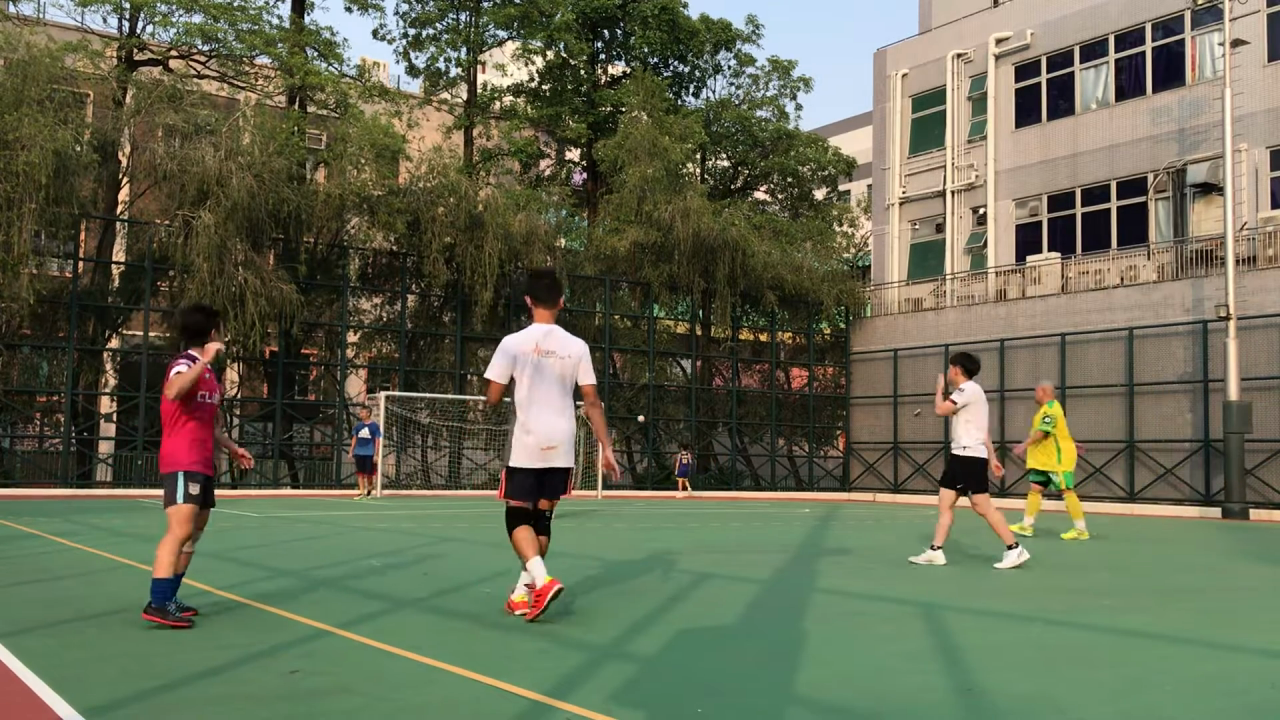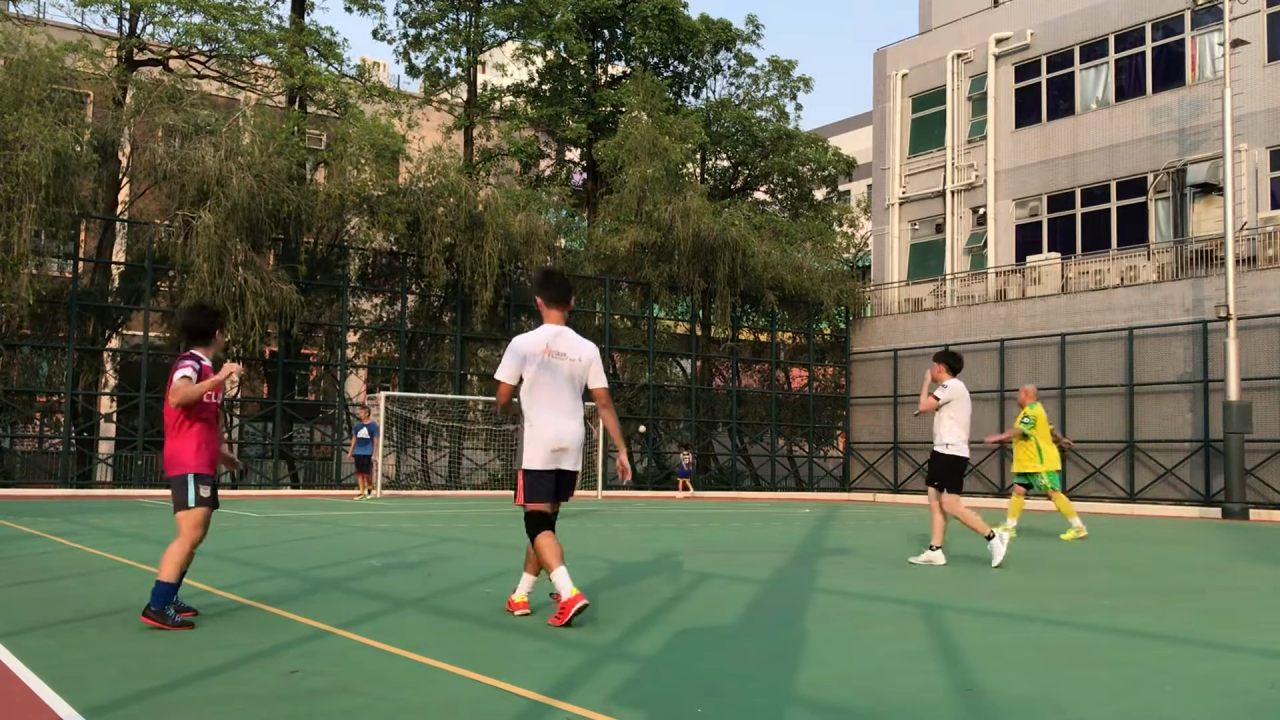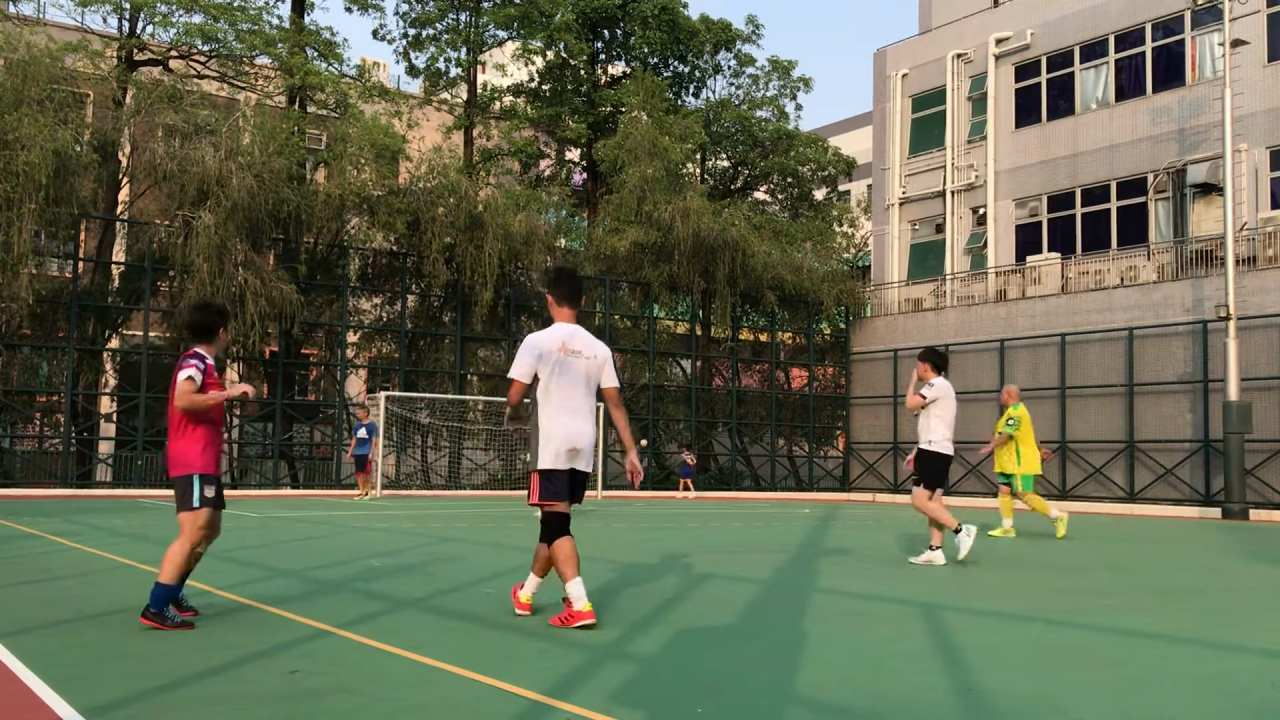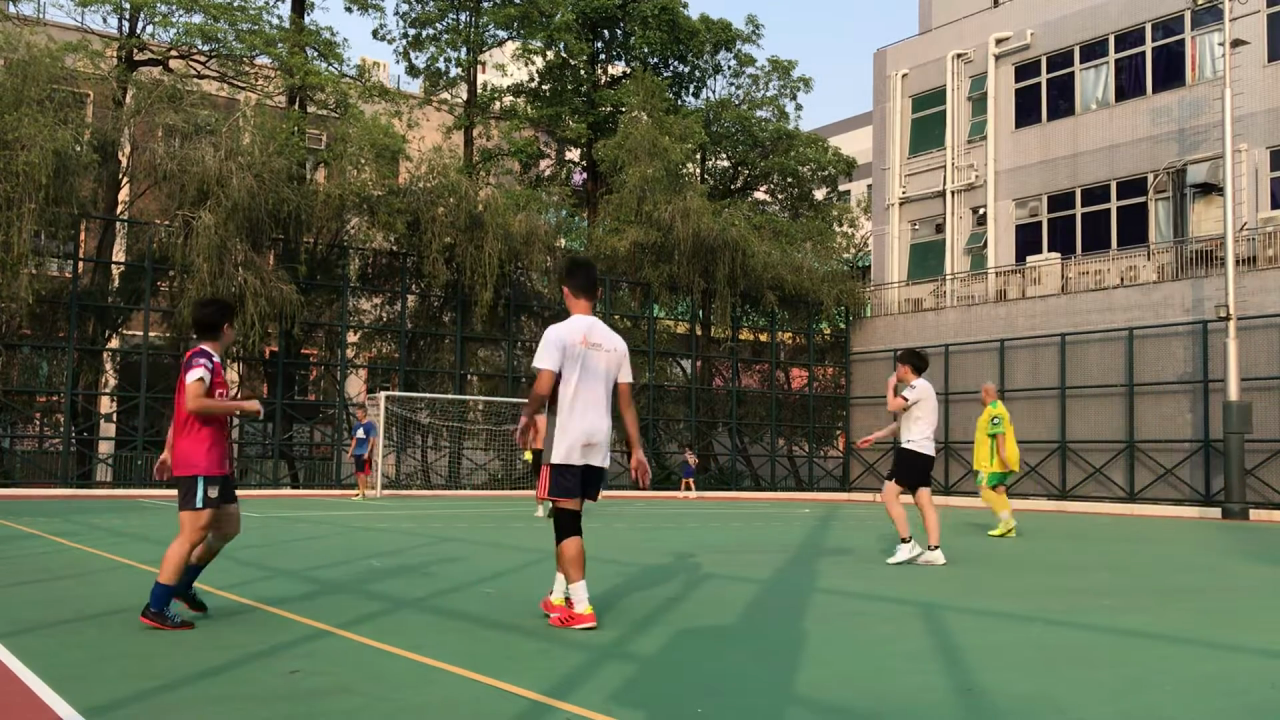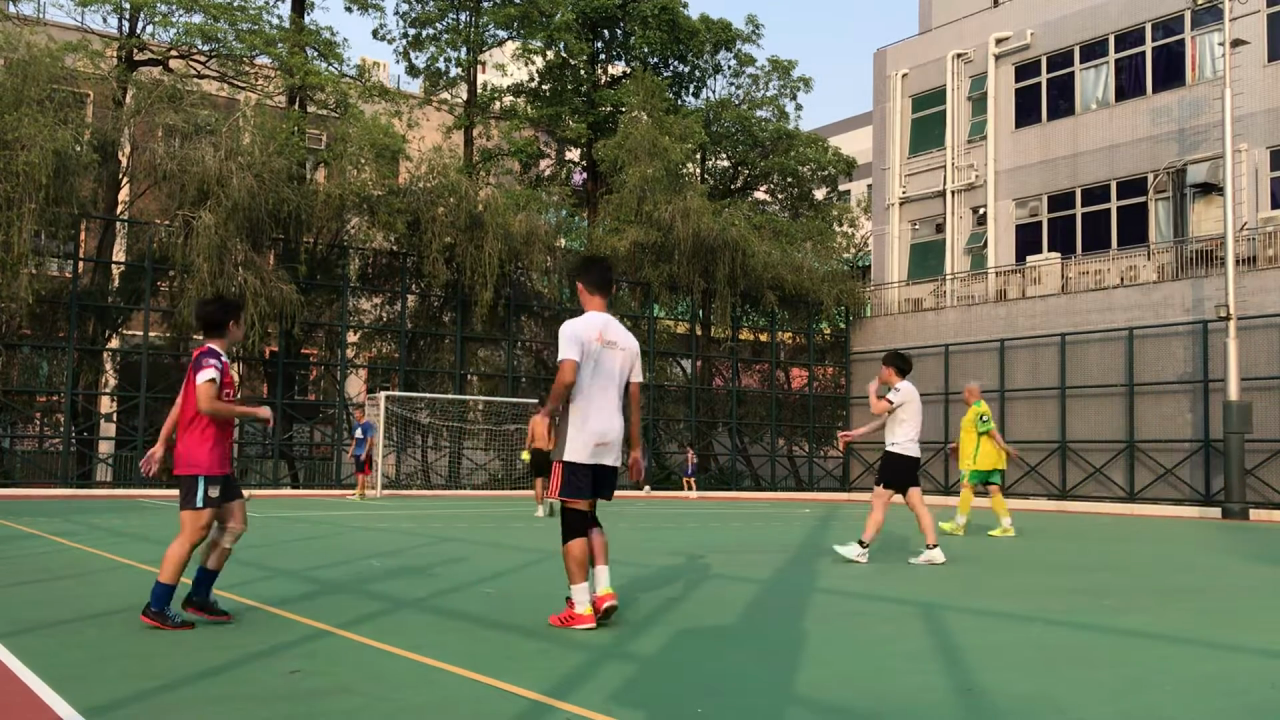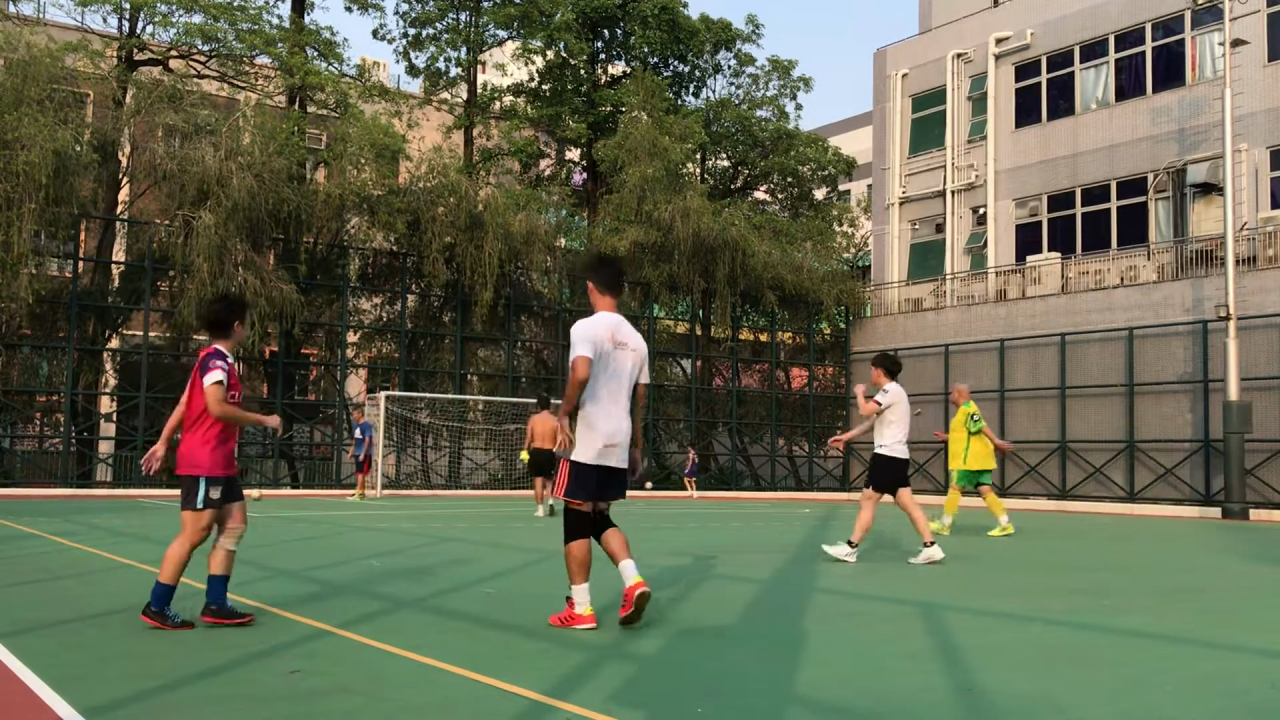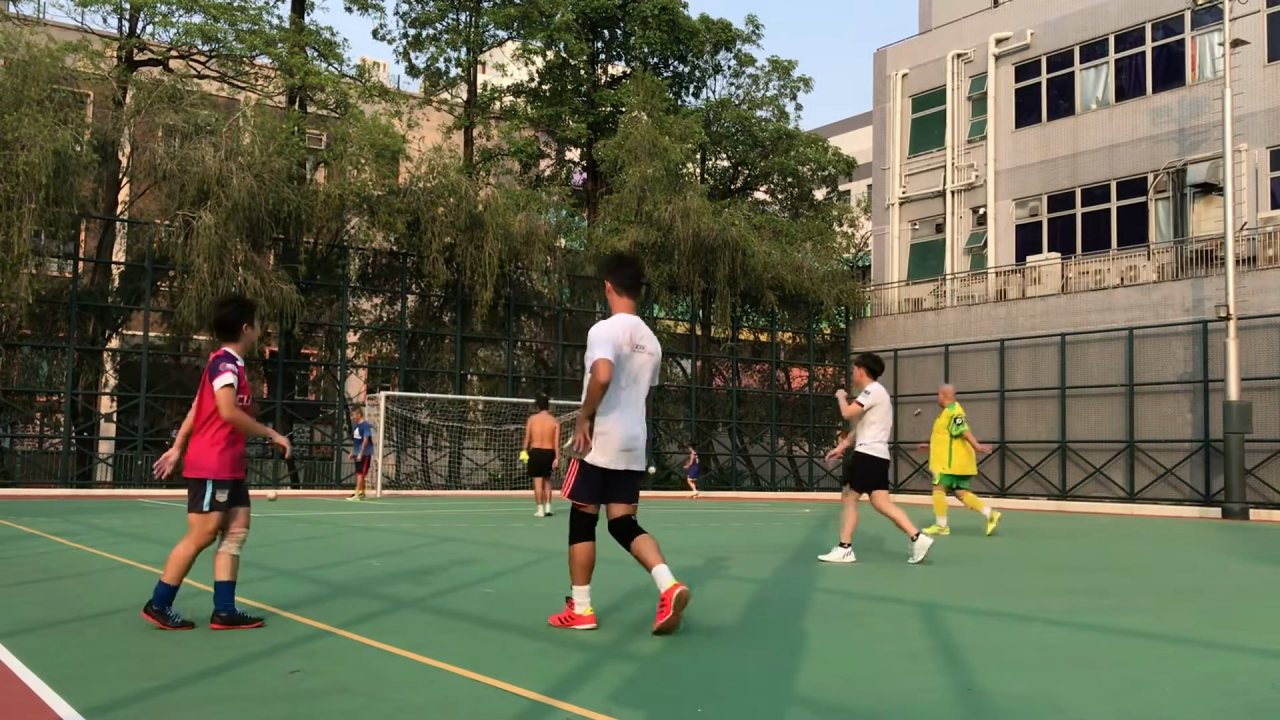
dt=0.1s
person 1, frame 1
left shoulder: (513, 343)
right shoulder: (577, 347)
left elbow: (493, 397)
right elbow: (592, 402)
left wrist: (494, 404)
right wrist: (606, 448)
left hip: (527, 445)
right hip: (562, 447)
left knee: (518, 519)
right knee: (540, 520)
left ankle: (543, 582)
right ankle: (521, 594)
person 1, frame 2
left shoulder: (523, 343)
right shoulder: (587, 349)
left elbow: (502, 398)
right elbow: (605, 405)
left wrist: (512, 408)
right wrist: (621, 451)
left hip: (538, 446)
right hip: (571, 448)
left knee: (537, 522)
right knee: (545, 521)
left ankle: (569, 594)
right ankle: (521, 595)
person 1, frame 3
left shoulder: (538, 340)
right shoulder: (599, 348)
left elbow: (515, 397)
right elbow: (616, 406)
left wrist: (511, 415)
right wrist: (631, 453)
left hip: (552, 446)
right hip: (584, 447)
left knee: (554, 522)
right knee: (556, 522)
left ankle: (579, 605)
right ankle: (527, 592)
person 1, frame 4
left shoulder: (558, 332)
right shoulder: (616, 341)
left elbow: (543, 386)
right elbow: (626, 401)
left wrist: (527, 417)
right wrist: (637, 450)
left hip: (568, 441)
right hip: (600, 444)
left knee: (567, 520)
right knee: (570, 519)
left ankle: (581, 608)
right ankle: (559, 595)
person 1, frame 5
left shoulder: (574, 328)
right shoulder: (628, 339)
left elbow: (567, 377)
right elbow: (634, 401)
left wrist: (546, 414)
right wrist: (635, 448)
left hip: (579, 439)
right hip: (612, 443)
left knee: (574, 519)
right knee: (588, 516)
left ankle: (580, 608)
right ankle: (603, 589)
person 1, frame 6
left shoulder: (587, 327)
right shoulder: (636, 340)
left elbow: (580, 373)
left wrist: (563, 415)
right wrist: (635, 447)
left hip: (587, 441)
right hip: (619, 443)
left knee: (577, 520)
right knee: (600, 519)
left ankle: (581, 608)
right ankle: (632, 581)
person 1, frame 7
left shoulder: (605, 329)
right shoulder: (651, 339)
left elbow: (602, 376)
left wrist: (584, 418)
left hip: (601, 442)
right hip: (634, 446)
left knee: (583, 522)
right knee: (623, 524)
left ankle: (580, 609)
right ankle: (669, 585)
person 2, frame 1
left shoulder: (204, 369)
right shoulder: (184, 363)
right elbow: (171, 393)
left wrist: (232, 446)
right wrist: (207, 355)
left hip: (201, 463)
right hip: (182, 462)
left knee: (192, 533)
right knee: (181, 529)
left ankle: (168, 597)
right ankle: (158, 603)
person 2, frame 2
left shoulder: (205, 370)
right shoulder: (190, 363)
right elbow: (176, 399)
left wrist: (221, 449)
right wrist: (219, 378)
left hip: (203, 464)
right hip: (187, 465)
left knee: (195, 534)
right knee: (190, 534)
left ankle: (168, 598)
right ankle: (157, 606)
person 2, frame 3
left shoulder: (203, 364)
right shoulder: (194, 361)
right elbow: (183, 402)
right wrist: (230, 392)
left hip: (206, 464)
right hip: (194, 464)
left knee: (209, 532)
right knee: (193, 534)
left ankle: (171, 590)
right ankle: (156, 608)
person 2, frame 4
left shoulder: (206, 361)
right shoulder: (201, 360)
left elbow: (181, 413)
right elbow: (194, 404)
left wrist: (169, 451)
right wrist: (242, 405)
left hip: (212, 463)
right hip: (199, 464)
left knee: (228, 526)
right knee: (194, 534)
left ankle: (182, 583)
right ankle: (156, 607)
person 2, frame 5
left shoulder: (212, 360)
right shoulder: (210, 359)
left elbow: (179, 405)
right elbow: (207, 406)
left wrist: (161, 445)
right wrist: (255, 412)
left hip: (216, 462)
right hip: (201, 462)
left knee: (235, 524)
right knee: (194, 533)
left ankle: (199, 594)
right ankle: (157, 606)
person 2, frame 6
left shoulder: (217, 360)
right shoulder: (217, 360)
left elbow: (183, 404)
right elbow: (217, 408)
left wrist: (163, 443)
right wrist: (263, 420)
left hip: (219, 463)
right hip: (203, 463)
left knee: (234, 526)
right knee: (195, 534)
left ankle: (216, 604)
right ankle: (157, 606)
person 2, frame 7
left shoulder: (227, 363)
right shoulder: (225, 363)
left elbow: (197, 409)
right elbow: (228, 412)
left wrist: (177, 449)
right wrist: (272, 434)
left hip: (227, 466)
right hip: (212, 466)
left knee: (237, 532)
right knee: (201, 536)
left ankle: (225, 610)
right ankle: (159, 604)
person 3, frame 1
left shoulder: (967, 389)
right shoulder: (969, 391)
left elbow: (940, 410)
right elbow: (983, 432)
left wrist: (940, 387)
right wrist: (992, 458)
left hip: (968, 457)
right hip: (961, 456)
left knee: (983, 507)
right knee: (944, 503)
left ankle: (1015, 550)
right ankle: (935, 551)
person 3, frame 2
left shoulder: (951, 386)
right shoulder: (953, 388)
left elbow: (923, 406)
left wrist: (926, 383)
left hip: (950, 454)
right hip: (944, 453)
left knee: (951, 506)
right knee: (935, 503)
left ankle: (994, 538)
right ankle: (935, 551)
person 3, frame 3
left shoulder: (935, 385)
right shoulder: (938, 386)
left elbow: (910, 404)
left wrist: (913, 382)
right wrist: (917, 451)
left hip: (934, 452)
right hip: (931, 451)
left knee: (920, 501)
right knee: (932, 502)
left ankle: (961, 530)
right ankle: (935, 550)
person 3, frame 4
left shoulder: (919, 386)
right shoulder: (918, 388)
left elbow: (892, 407)
right elbow: (902, 423)
left wrist: (891, 386)
right wrist: (875, 437)
left hip: (915, 452)
right hip: (922, 453)
left knee: (889, 496)
right knee: (924, 503)
left ankle: (907, 543)
right ankle: (934, 551)
person 3, frame 5
left shoulder: (902, 389)
right shoulder: (901, 390)
left elbow: (876, 410)
right elbow: (883, 420)
left wrist: (872, 391)
right wrist: (855, 433)
left hip: (899, 454)
right hip: (908, 455)
left knee: (878, 501)
right knee: (916, 503)
left ankle: (861, 548)
right ankle: (933, 550)
person 3, frame 6
left shoulder: (890, 391)
right shoulder: (891, 392)
left elbow: (865, 412)
right elbow: (871, 422)
left wrist: (859, 393)
right wrist: (846, 437)
left hip: (887, 455)
right hip: (897, 457)
left knee: (867, 502)
right knee: (908, 503)
left ankle: (850, 548)
right ankle: (930, 547)
person 3, frame 7
left shoulder: (872, 391)
right shoulder: (875, 392)
left elbow: (848, 413)
right elbow: (859, 426)
left wrist: (841, 397)
right wrist: (840, 448)
left hip: (867, 454)
right hip: (878, 456)
left knee: (849, 500)
right knee: (883, 504)
left ankle: (844, 549)
right ankle: (918, 539)
